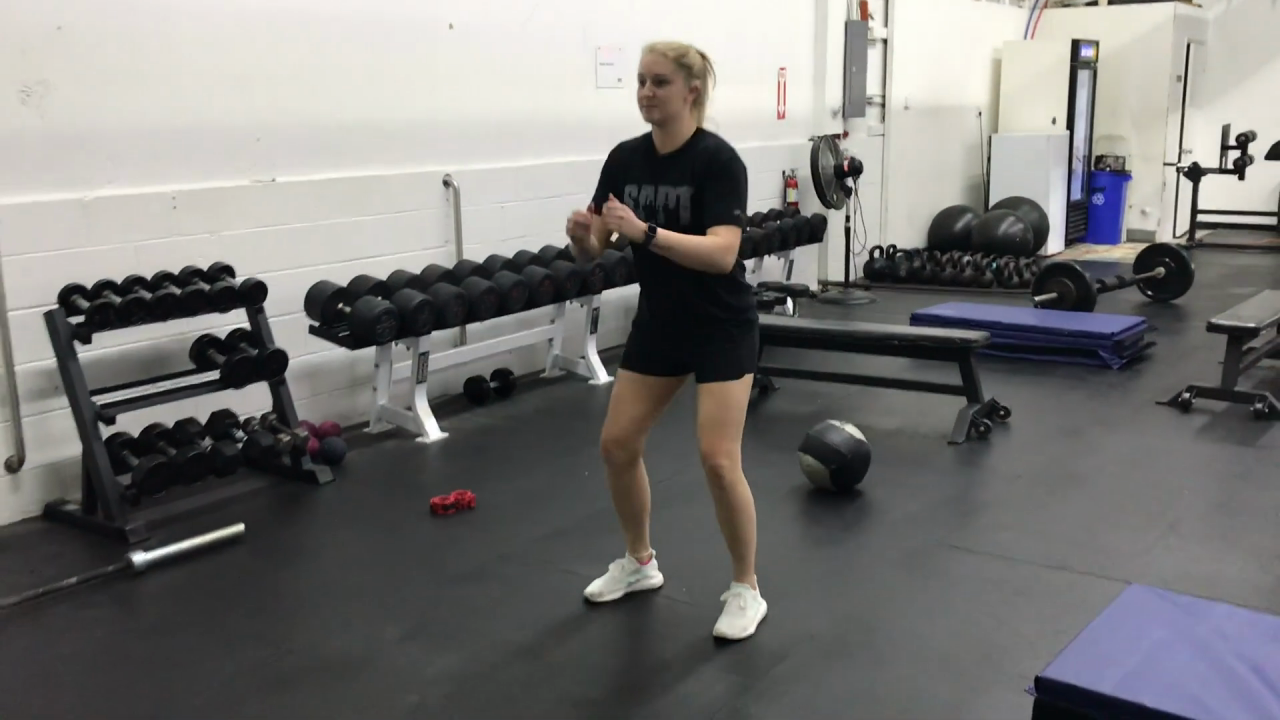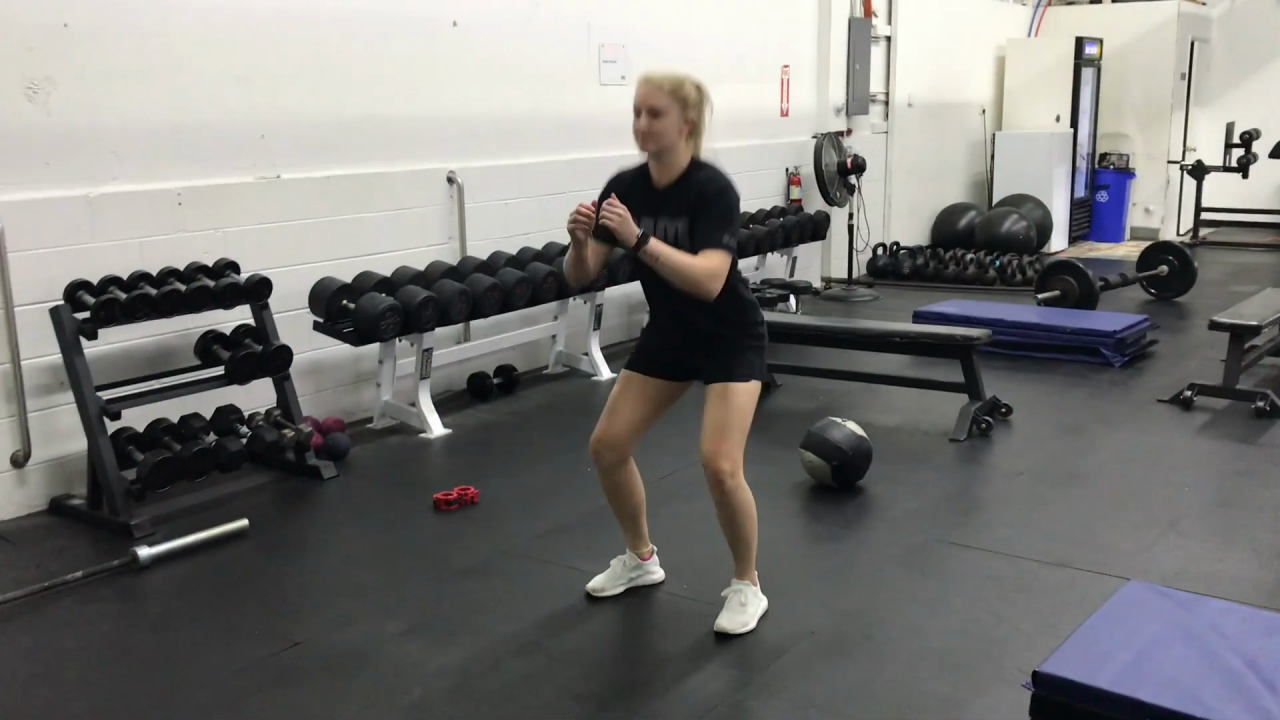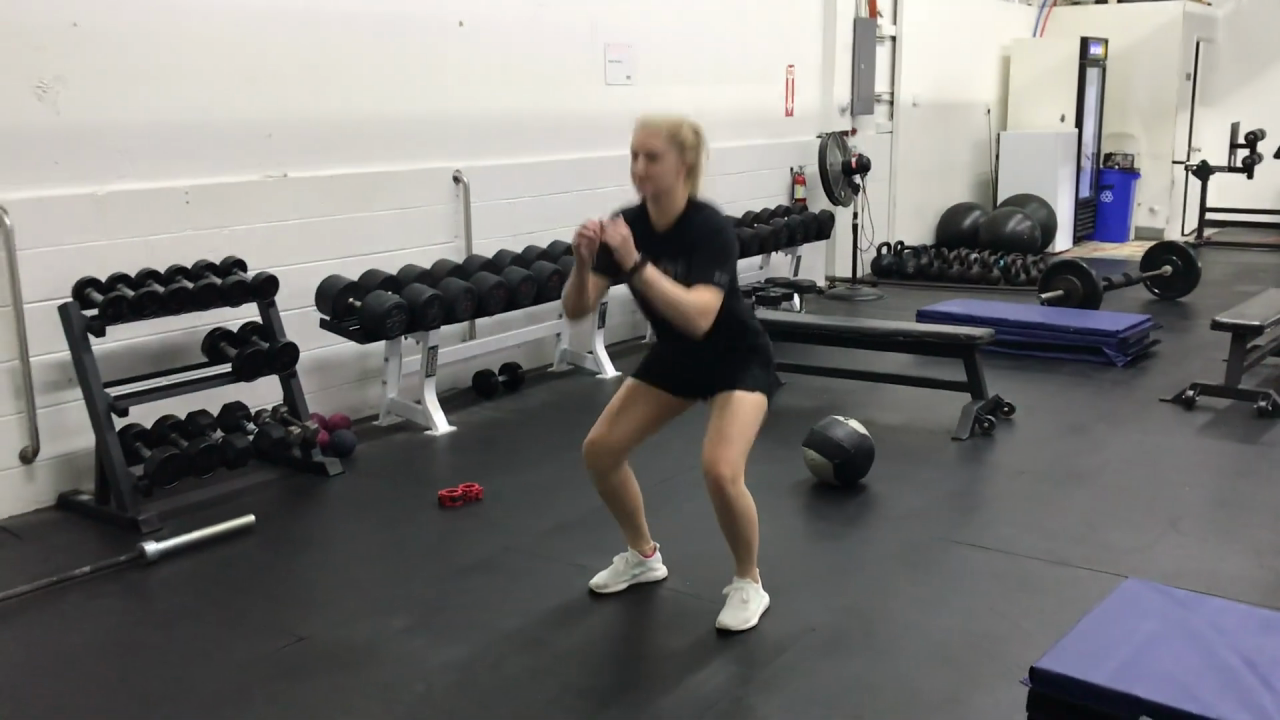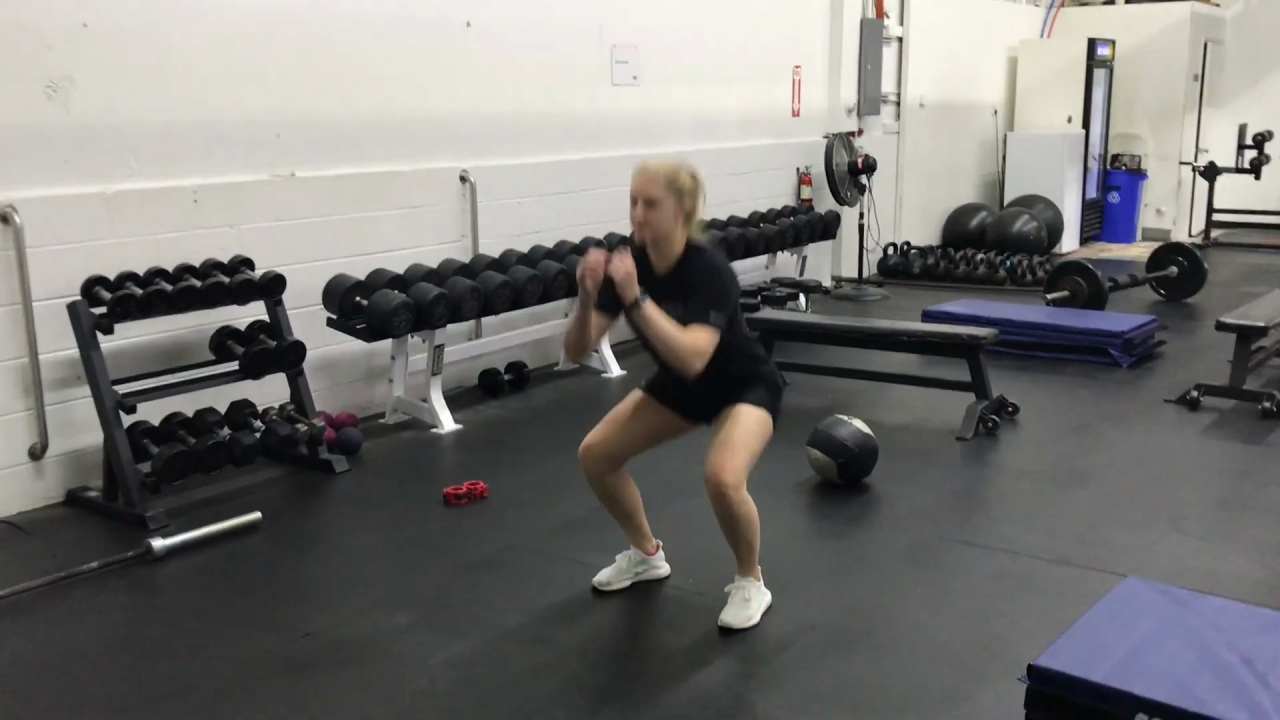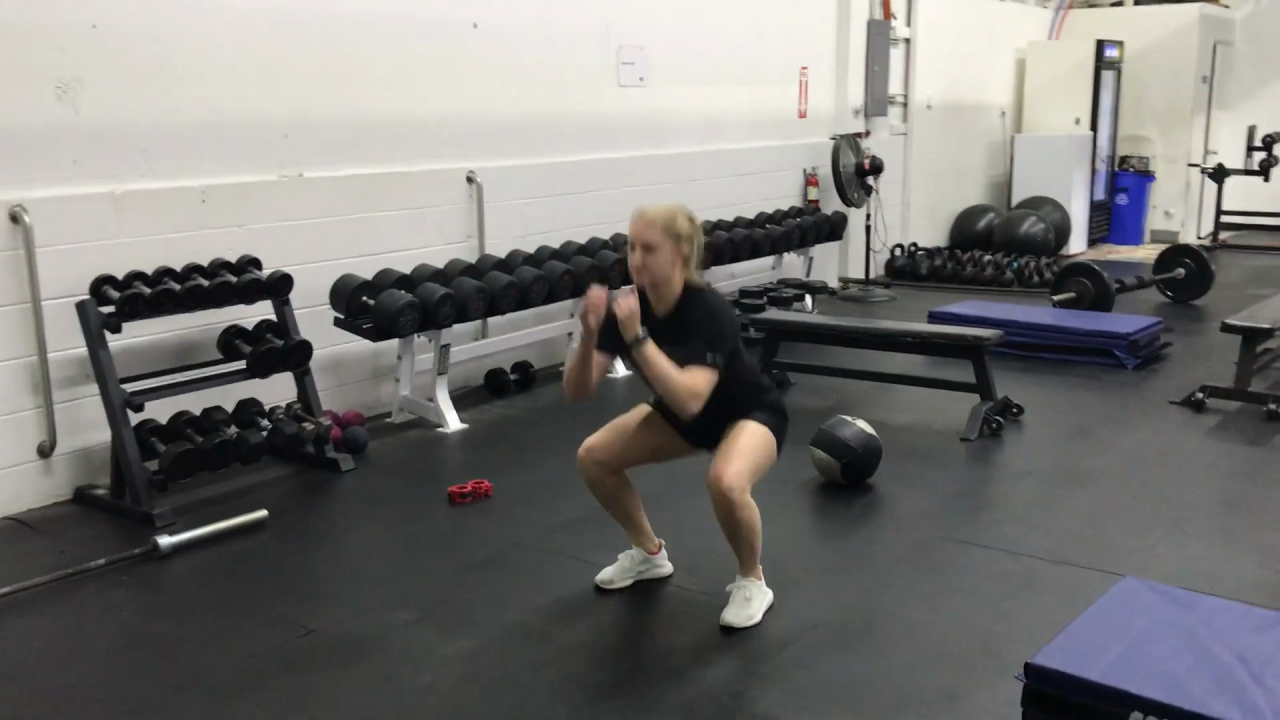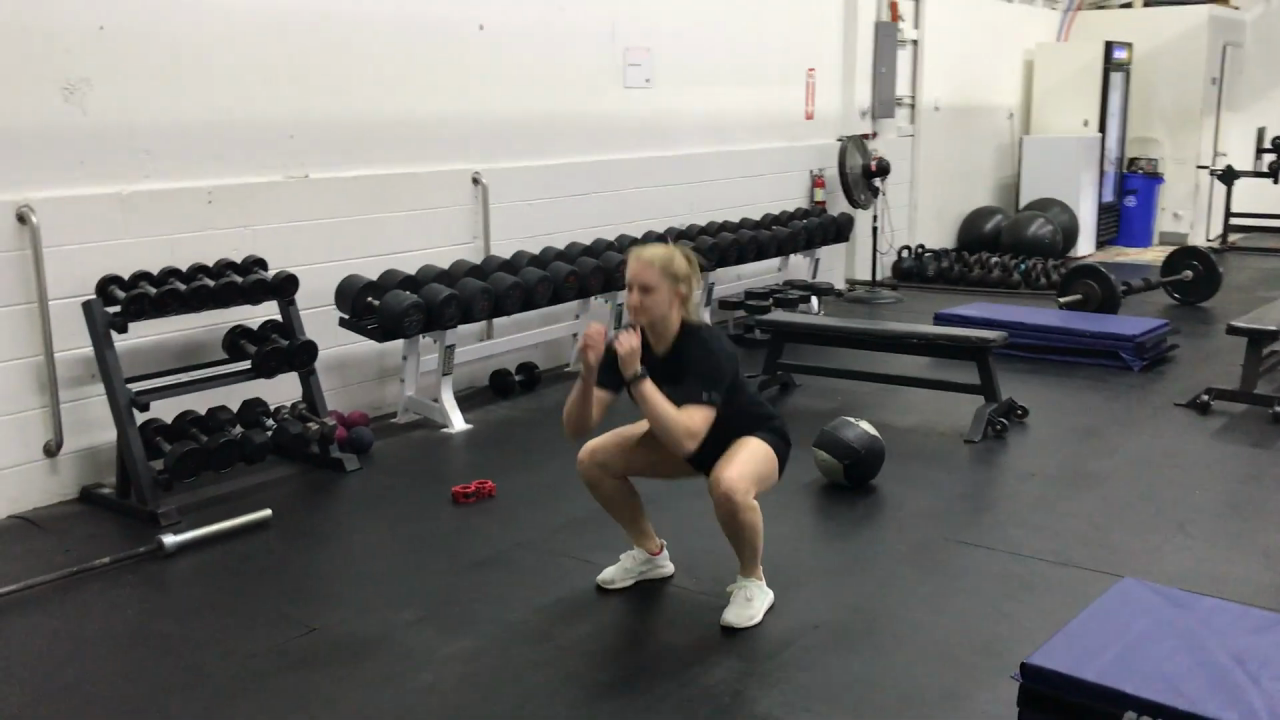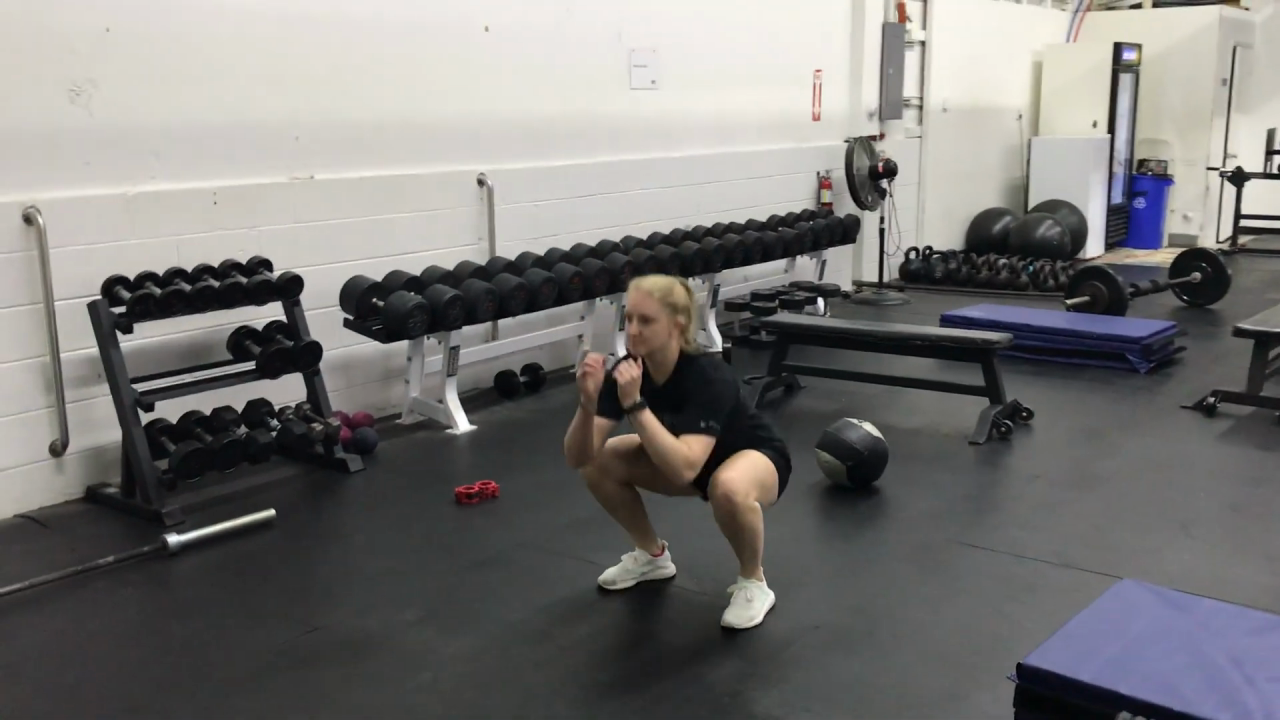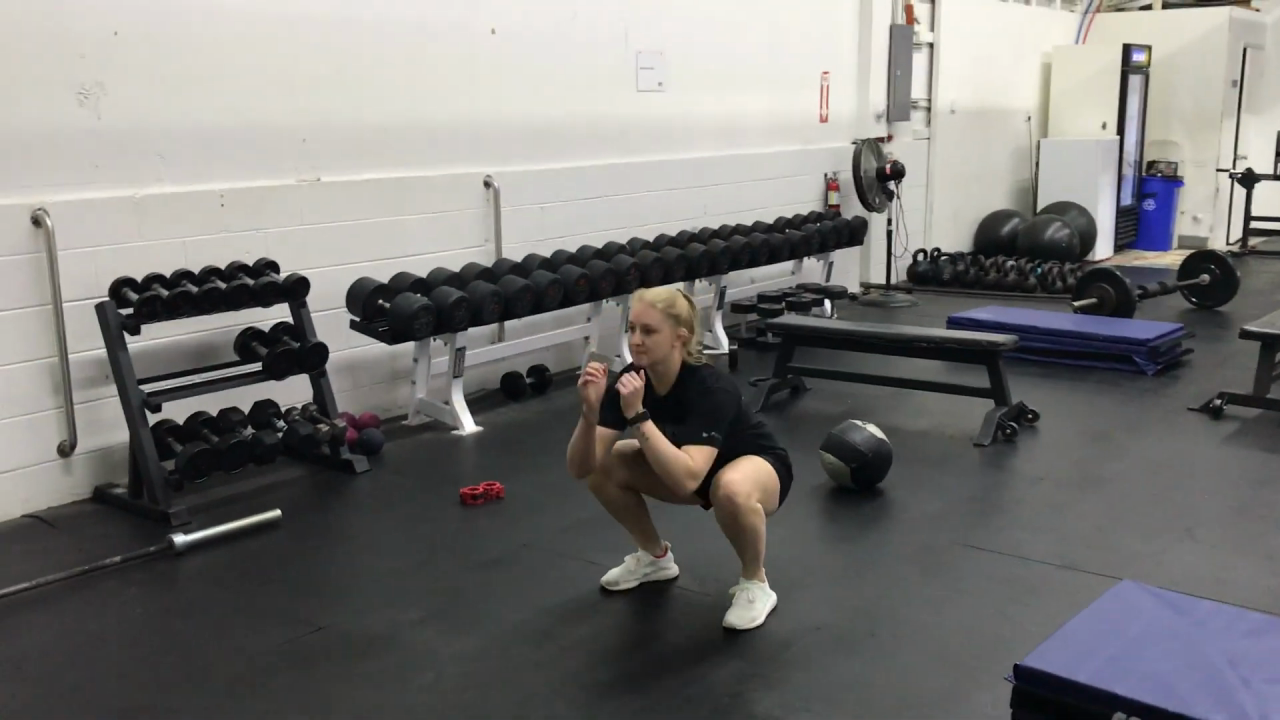
dt=0.1s
person 1, frame 1
left shoulder: (717, 159)
right shoulder: (624, 158)
left elbow: (722, 253)
right elbow: (594, 244)
left wrist: (643, 232)
right wrist: (583, 232)
left hip: (721, 327)
right hip: (657, 324)
left knee: (717, 459)
right knee: (617, 445)
left ankle: (746, 589)
right ankle: (639, 563)
person 1, frame 2
left shoulder: (713, 188)
right shoulder: (624, 187)
left elbow: (707, 283)
right elbow: (580, 275)
left wrist: (636, 239)
right wrist: (581, 237)
left hip: (731, 342)
right hip: (667, 337)
left knee: (719, 465)
right knee: (607, 448)
left ankle: (747, 585)
right ankle: (640, 559)
person 1, frame 3
left shoulder: (710, 230)
right shoulder: (626, 224)
left elbow: (698, 318)
right elbow: (577, 310)
left wrist: (636, 264)
right wrist: (582, 264)
left hip: (738, 361)
right hip: (673, 357)
left knee: (720, 470)
right knee: (598, 451)
left ankle: (748, 583)
right ankle: (643, 556)
person 1, frame 4
left shoulder: (711, 271)
right shoulder: (625, 264)
left elbow: (691, 358)
right elbow: (576, 350)
left wrist: (636, 299)
right wrist: (588, 296)
left hip: (746, 388)
right hip: (675, 385)
left knee: (722, 477)
right knee: (594, 455)
left ankle: (750, 580)
right ankle: (646, 554)
person 1, frame 5
left shoulder: (710, 312)
right shoulder: (629, 303)
left elbow: (689, 400)
right elbow: (576, 391)
left wrist: (637, 337)
right wrist: (589, 335)
left hip: (750, 412)
right hip: (681, 410)
left knee: (725, 482)
right knee: (592, 458)
left ankle: (752, 581)
right ankle: (649, 552)
person 1, frame 6
left shoulder: (708, 348)
right shoulder: (626, 345)
left elbow: (685, 439)
right elbow: (575, 428)
left wrist: (636, 375)
right wrist: (588, 372)
left hip: (756, 438)
left knee: (728, 486)
right knee: (593, 461)
left ankle: (751, 581)
right ankle: (650, 553)
person 1, frame 7
left shoulder: (709, 377)
right shoulder: (627, 373)
left elbow: (684, 470)
right elbow: (577, 457)
left wrist: (634, 404)
right wrist: (587, 402)
left hip: (756, 454)
left knee: (728, 489)
right knee: (598, 467)
left ankle: (753, 582)
right ankle: (652, 553)
person 1, frame 8
left shoulder: (711, 389)
right shoulder: (630, 383)
left elbow: (686, 481)
right elbow: (579, 469)
left wrist: (637, 415)
right wrist: (589, 411)
left hip: (758, 462)
left knee: (730, 488)
right knee: (602, 471)
left ankle: (755, 583)
right ankle: (655, 556)
